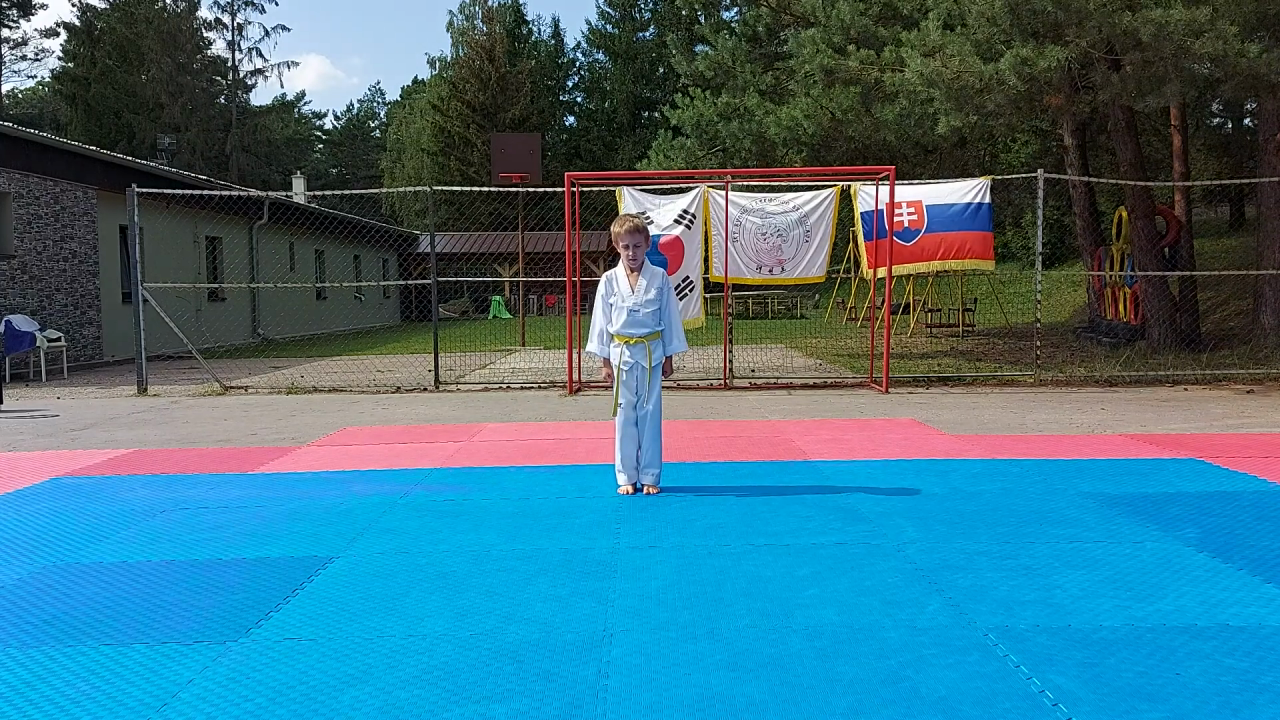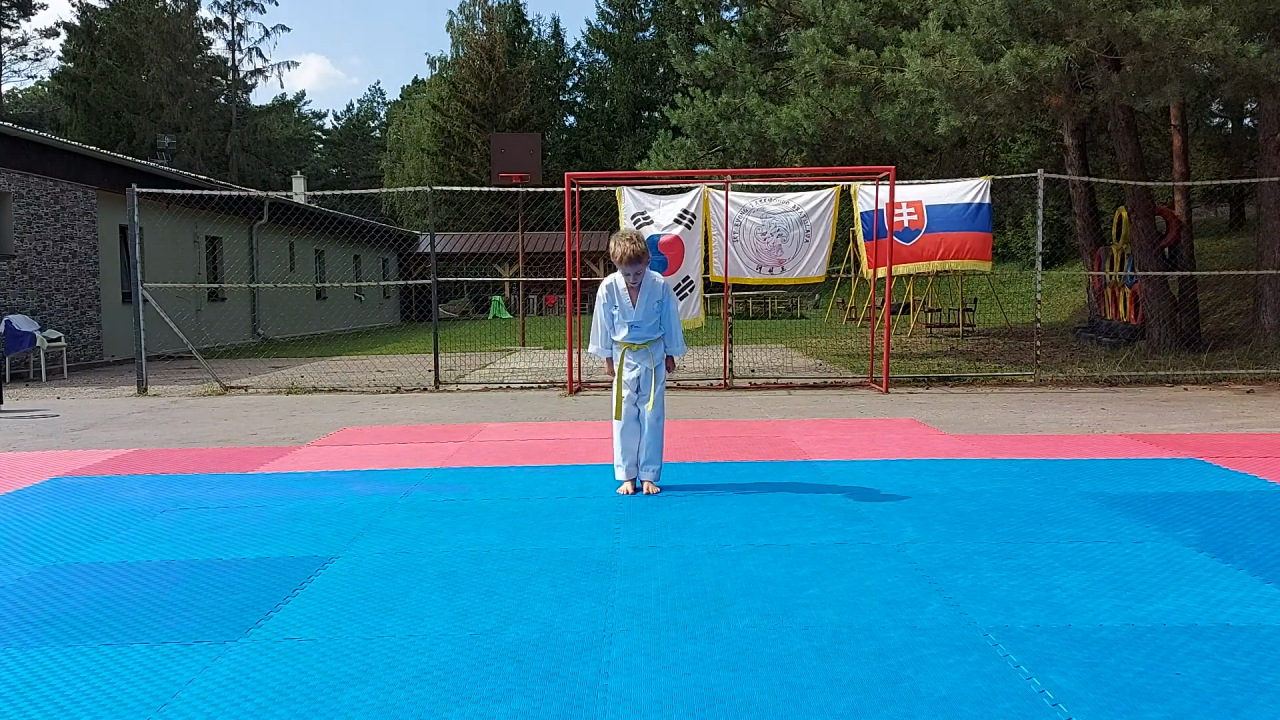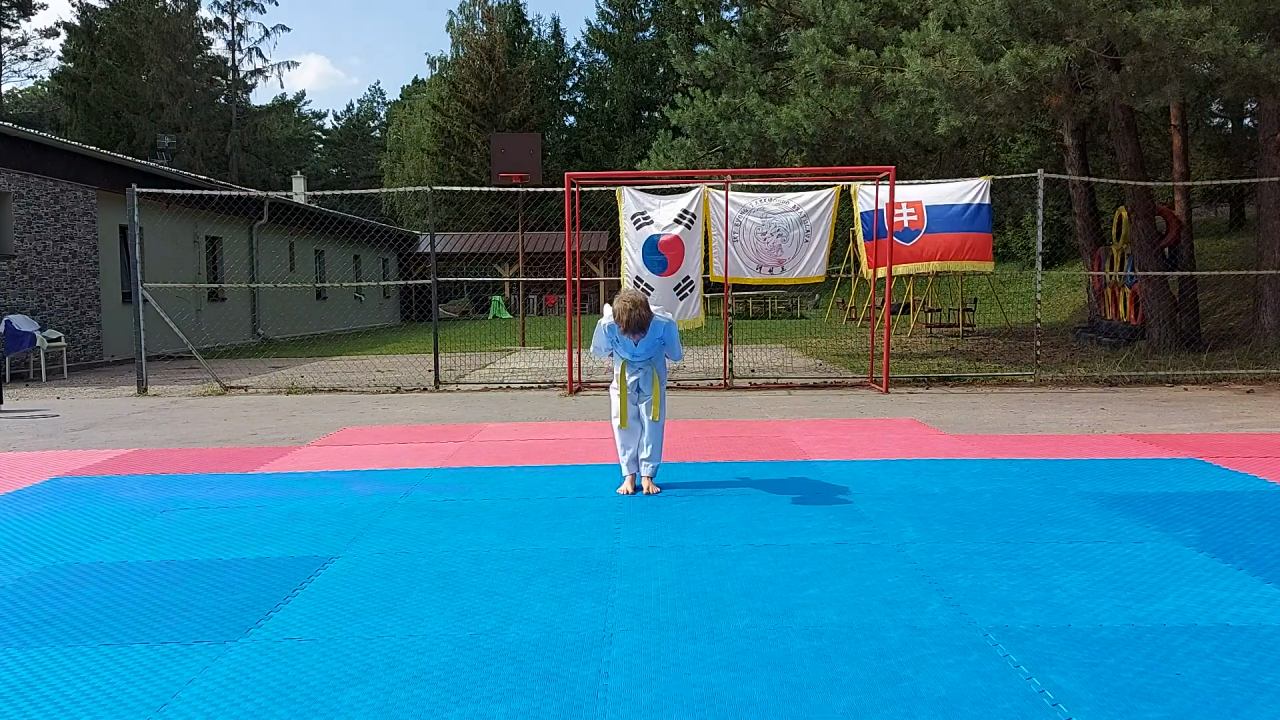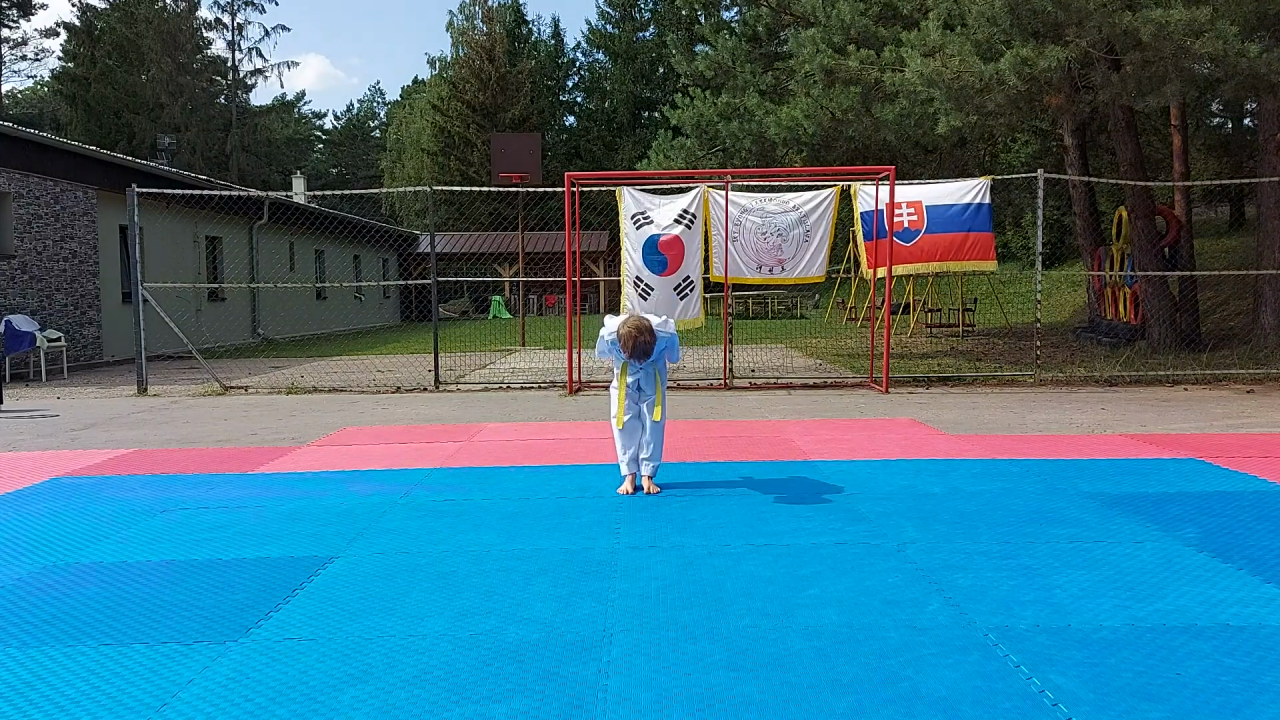
dt=0.2s
person 1, frame 1
left shoulder: (660, 278)
right shoulder: (609, 281)
left elbow: (670, 318)
right elbow: (601, 321)
left wrist: (669, 357)
right wrist: (605, 361)
left hip: (651, 353)
right hip: (621, 354)
left knee: (650, 415)
right knee: (624, 416)
left ankle: (649, 477)
right ankle: (627, 477)
person 1, frame 2
left shoulder: (660, 286)
right shoulder: (608, 289)
left elbow: (671, 326)
right elbow: (602, 328)
left wrist: (670, 357)
right wrist: (608, 361)
left hip: (653, 359)
right hip: (623, 360)
left knee: (652, 417)
right knee: (625, 417)
left ankle: (648, 475)
right ankle: (627, 475)
person 1, frame 3
left shoulder: (664, 322)
right shoulder: (608, 323)
left elbow: (673, 350)
right elbow: (601, 347)
left wrist: (669, 358)
right wrist: (613, 358)
left hip: (653, 368)
right hip: (624, 368)
left knee: (653, 418)
right knee: (623, 418)
left ankle: (648, 473)
right ankle: (630, 473)
person 1, frame 4
left shoulder: (666, 335)
right shoulder: (610, 335)
left elbow: (673, 353)
left wrist: (664, 361)
left hip: (653, 372)
right hip: (625, 372)
left knee: (653, 418)
right knee: (624, 418)
left ankle: (647, 475)
right ankle: (629, 475)
